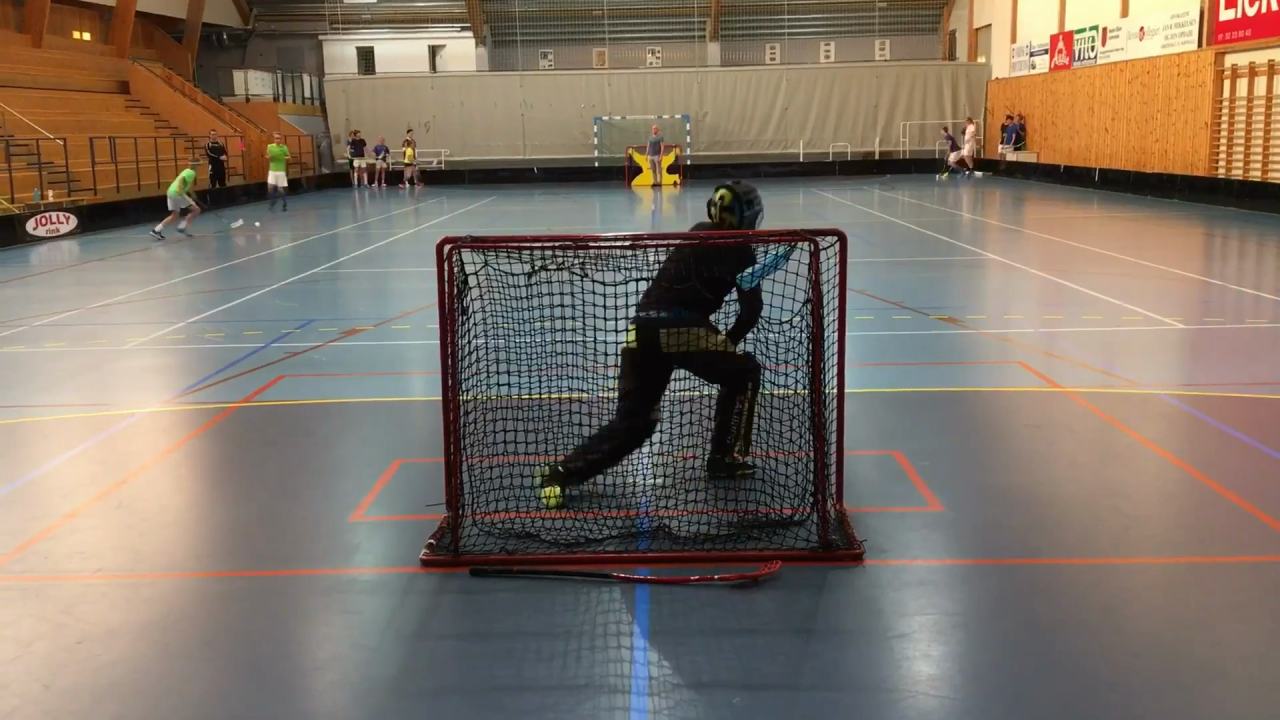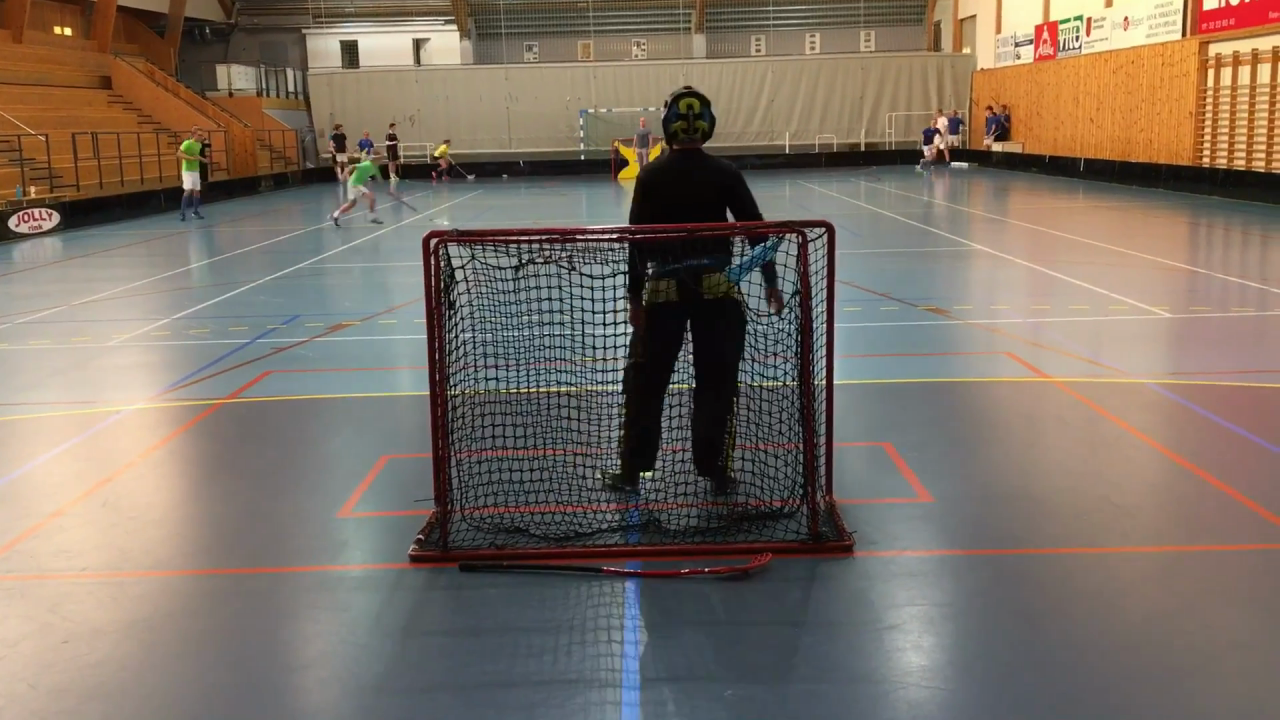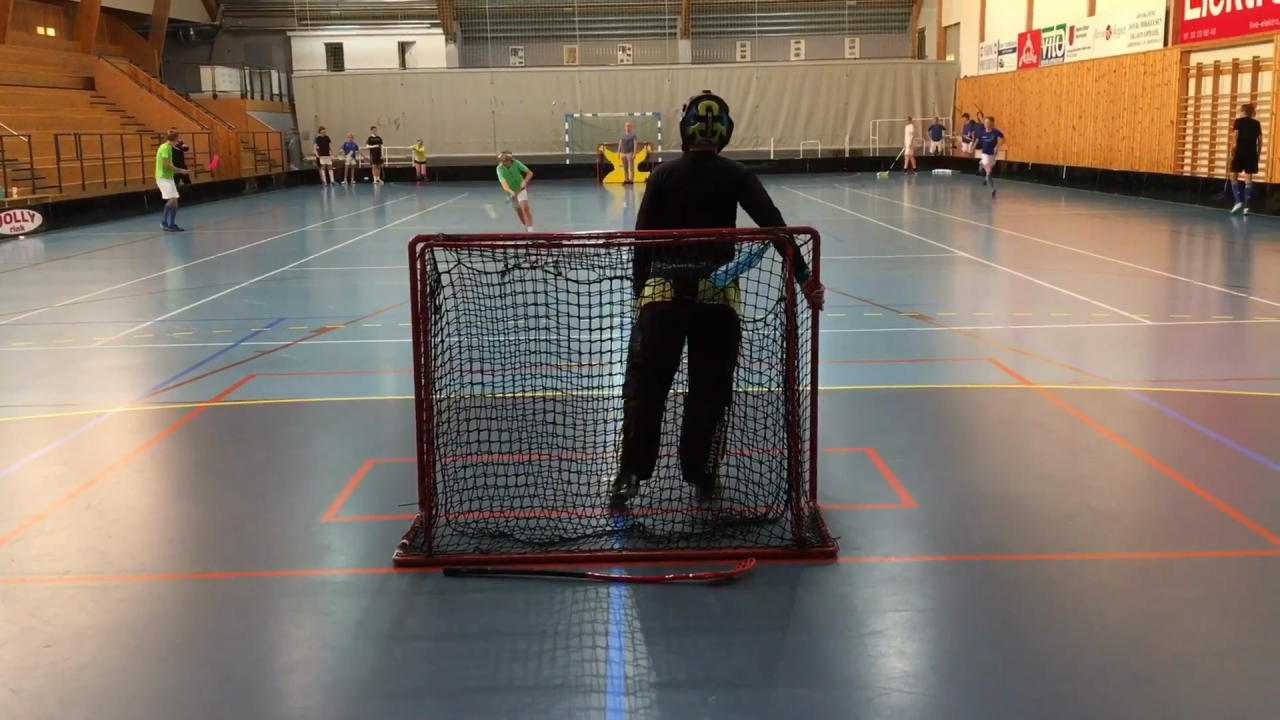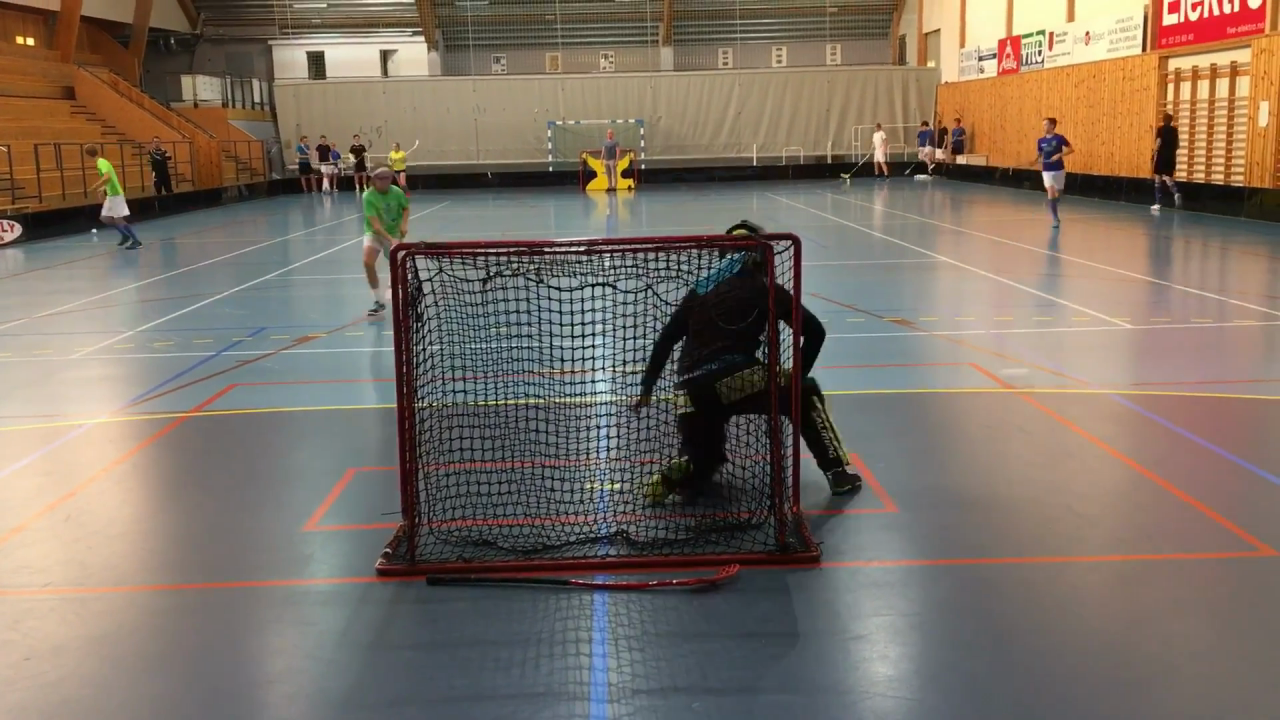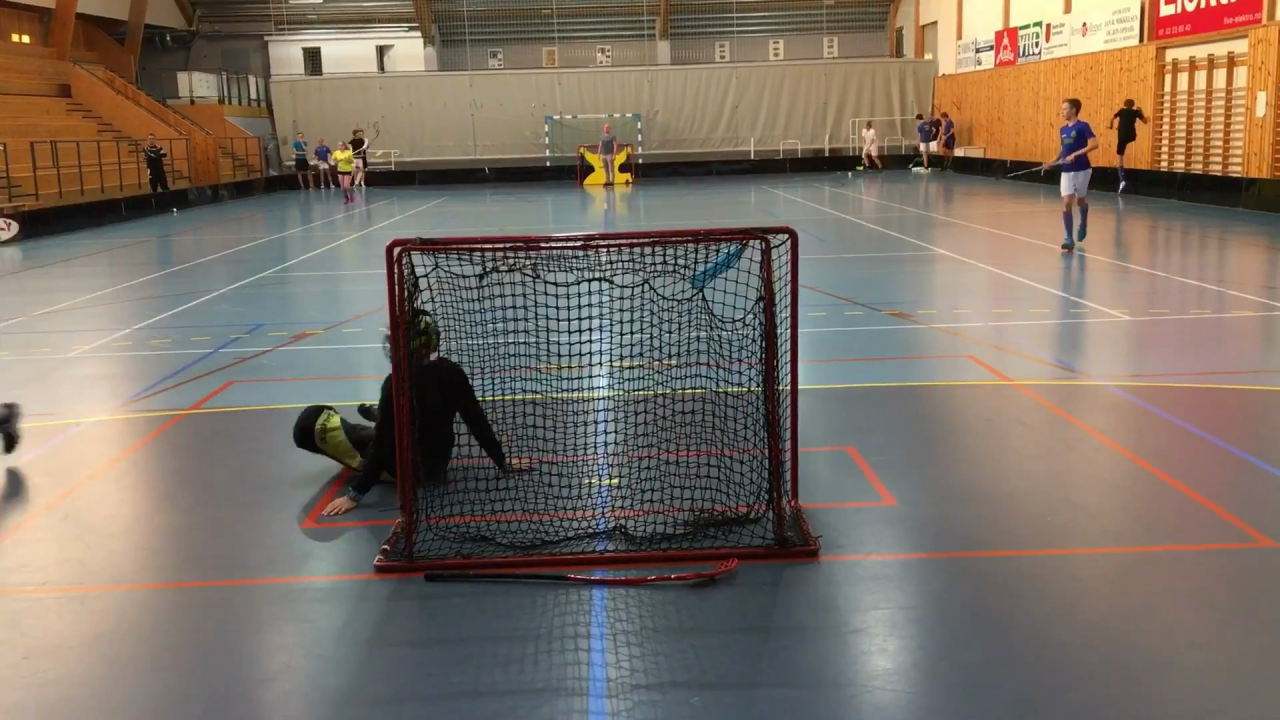
dt=0.7s
person 1, frame 1
left shoulder: (697, 234)
right shoulder: (740, 250)
right elbow: (751, 307)
right wrist: (729, 345)
left hip: (642, 333)
right hip: (684, 331)
left knee: (630, 423)
right knee: (743, 374)
left ankle: (564, 471)
right ankle: (725, 460)
person 1, frame 2
left shoulder: (652, 175)
right shoulder: (725, 173)
left elbow: (639, 239)
left wrist: (635, 298)
right wrist: (770, 283)
left hip: (663, 288)
right hip: (717, 285)
left knee: (644, 381)
right knee: (716, 383)
left ankle: (631, 470)
right ankle: (716, 469)
person 1, frame 3
left shoulder: (662, 176)
right shoulder: (734, 175)
left elbow: (643, 240)
right elbow: (773, 225)
left wrist: (643, 291)
right wrist: (804, 277)
left hip: (665, 290)
right hip: (715, 291)
left knee: (644, 385)
right knee: (710, 389)
left ankle: (630, 476)
right ankle: (701, 477)
person 1, frame 4
left shoulder: (698, 292)
right shoulder: (765, 289)
left elbow: (664, 343)
right elbow: (814, 330)
left wrist: (645, 390)
right wrist: (798, 375)
left hip: (693, 391)
right hip: (737, 378)
left knee: (704, 460)
right knee: (806, 393)
left ankle: (680, 475)
right ankle: (837, 471)
person 1, frame 5
right shoulder: (452, 371)
left elbow: (382, 446)
right elbow: (477, 420)
left wrist: (354, 495)
right wrist: (502, 463)
right hip: (438, 462)
